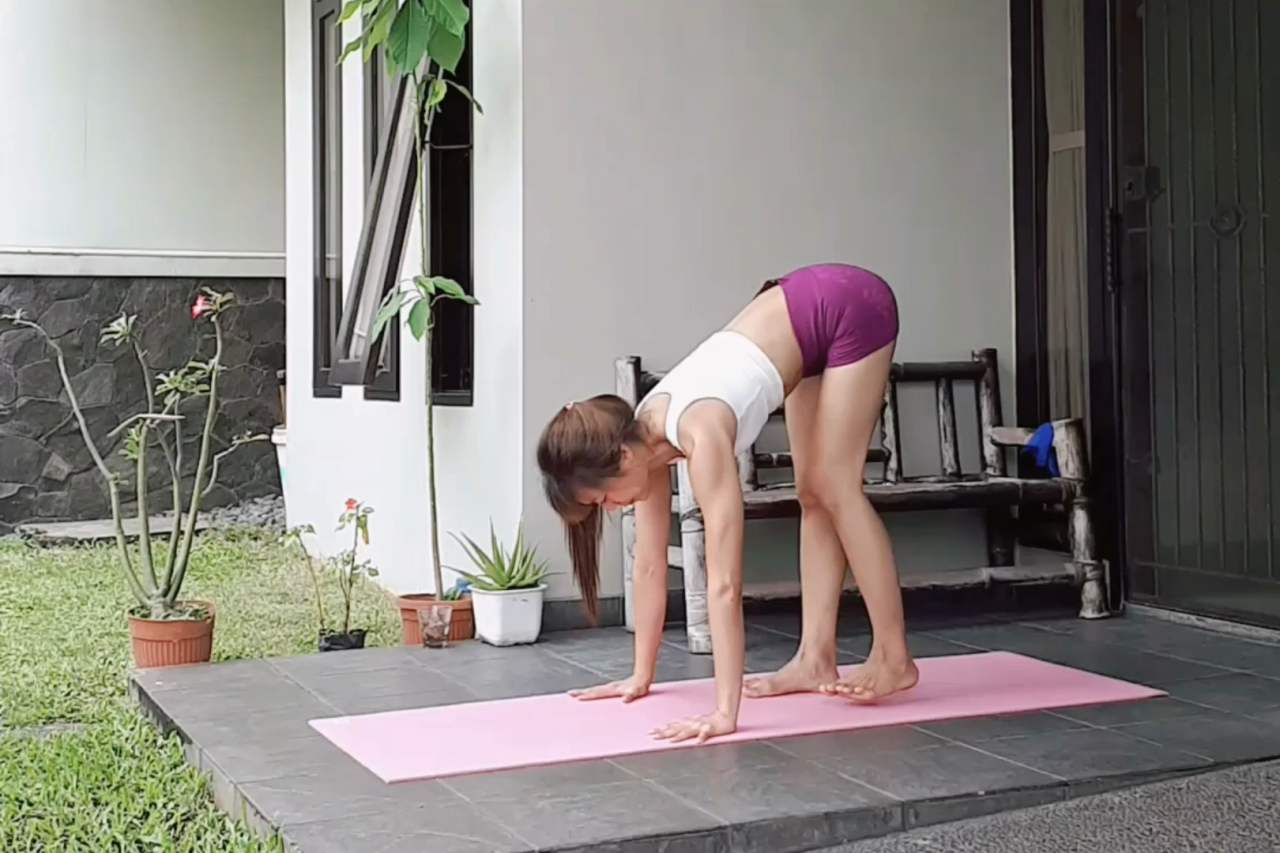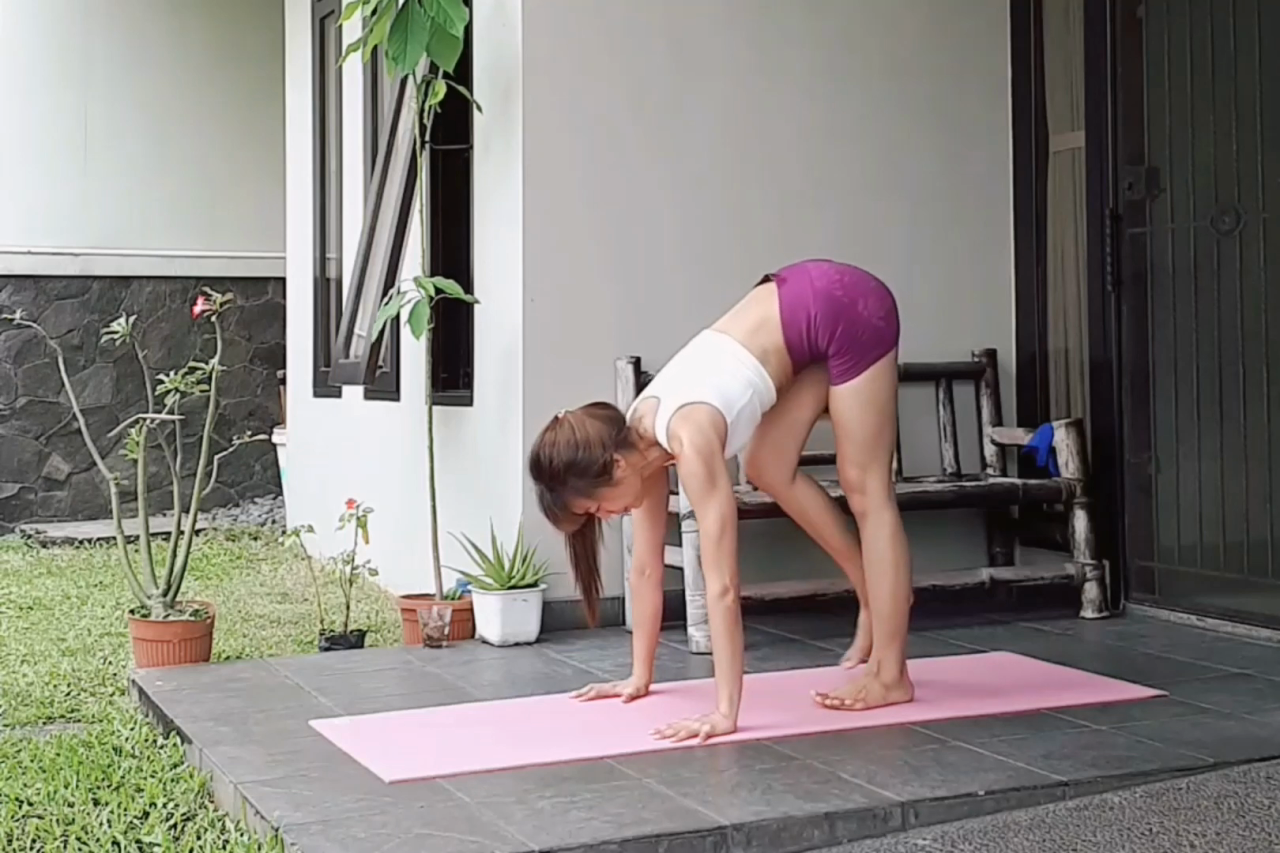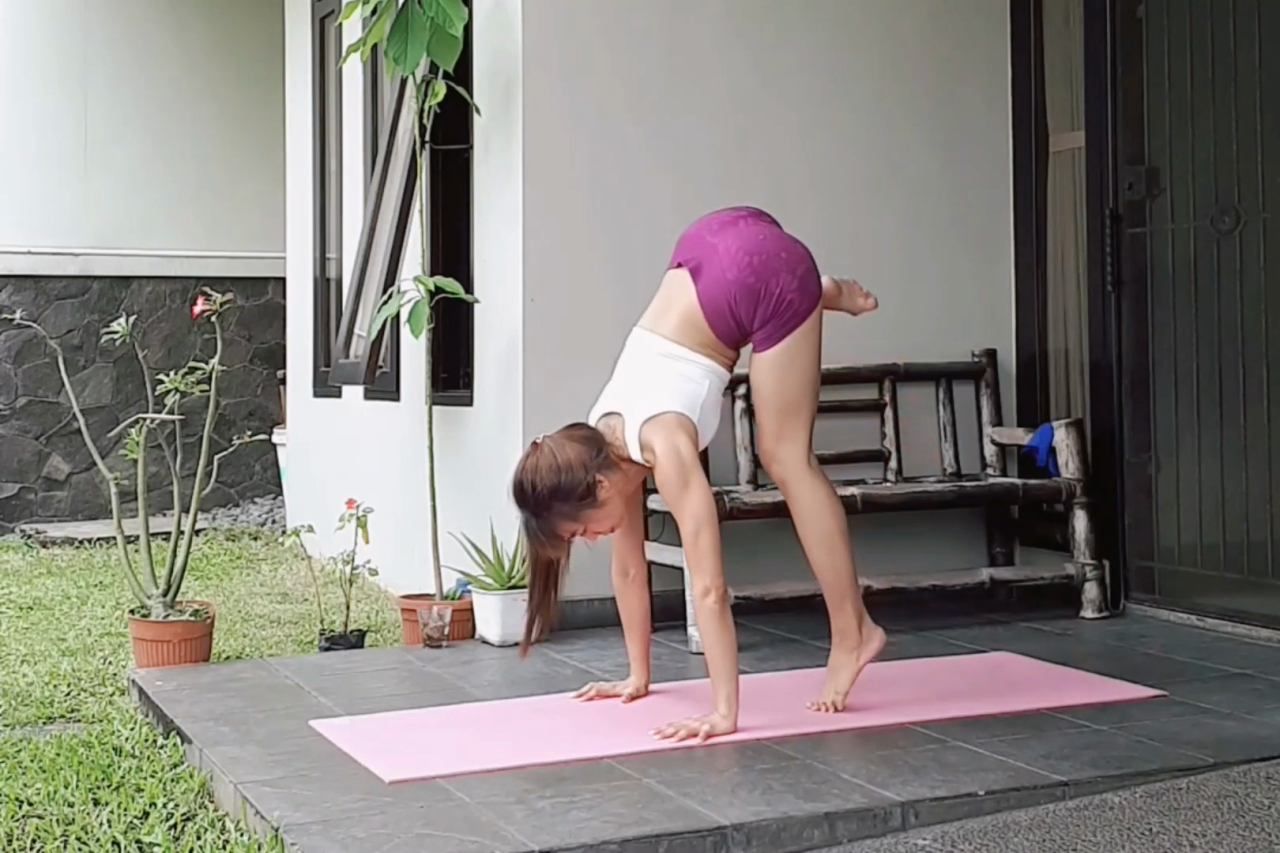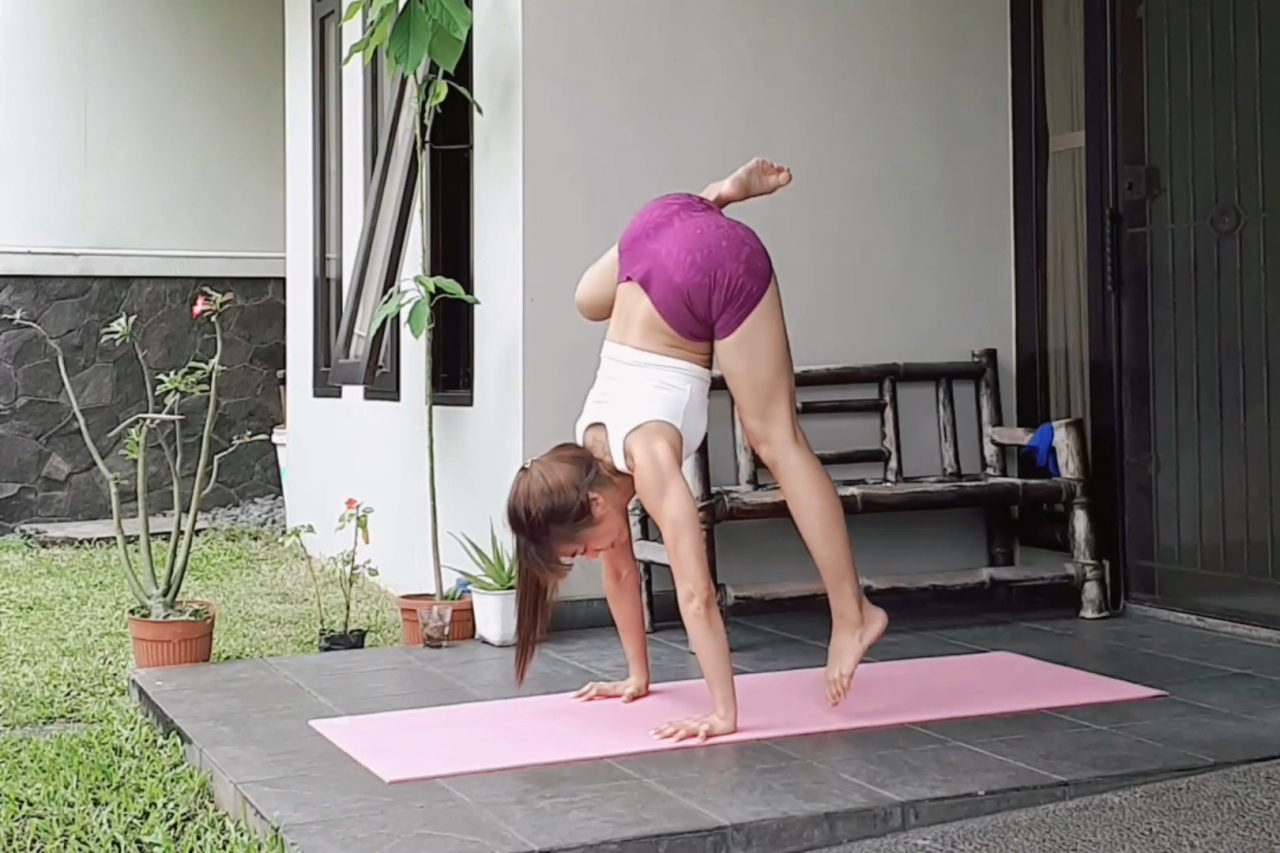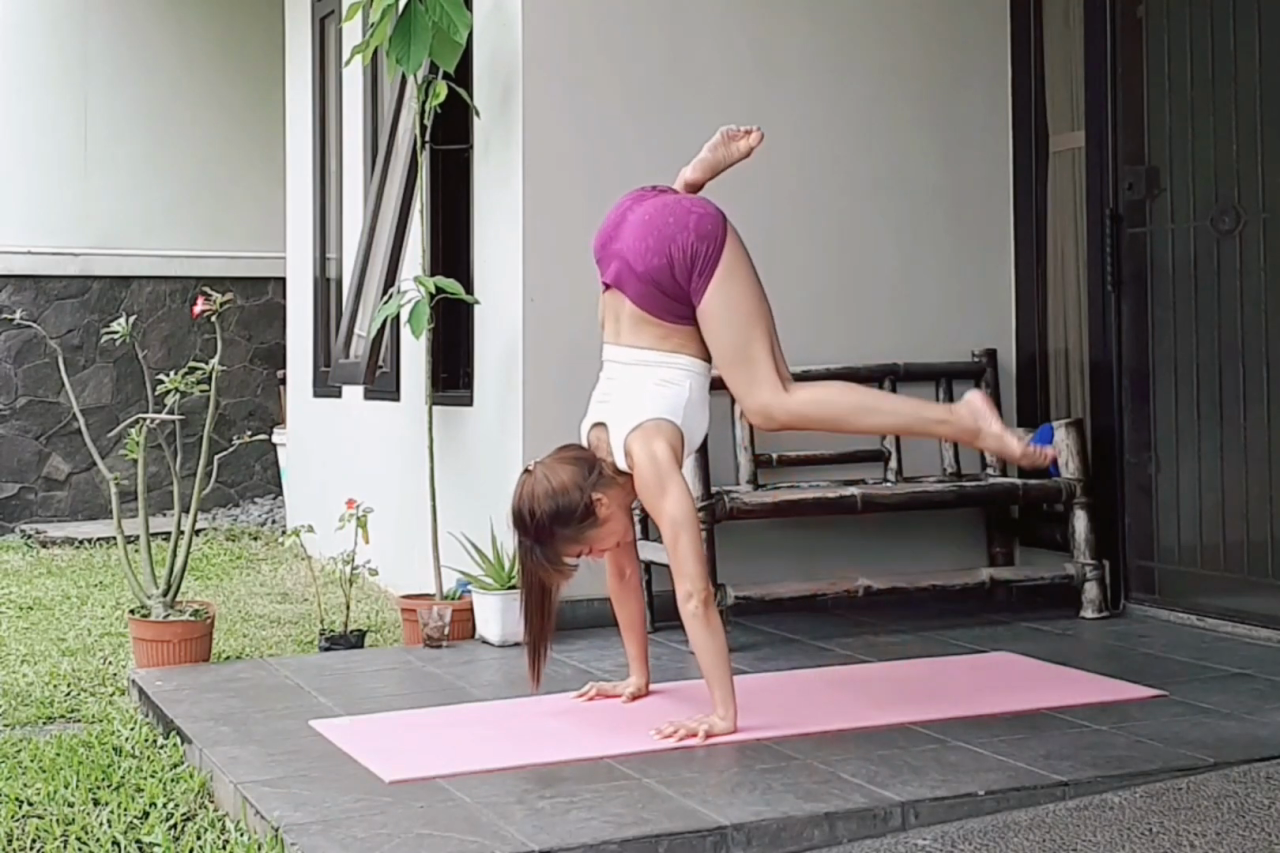
dt=0.7s
person 1, frame 1
left shoulder: (697, 432)
right shoulder: (646, 431)
left elbow: (723, 581)
right elbow: (649, 565)
left wrist: (725, 711)
right wrist: (640, 676)
left hip: (852, 307)
right hip: (807, 315)
left knee: (835, 485)
right knee: (812, 494)
left ankle: (894, 660)
right ankle: (816, 660)
person 1, frame 2
left shoulder: (688, 436)
right shoulder: (638, 437)
left elbow: (721, 585)
right elbow: (646, 567)
left wrist: (725, 712)
right wrist: (640, 676)
left hip: (849, 308)
right hip: (807, 304)
left knee: (865, 489)
right knee: (769, 472)
left ankle: (889, 673)
right ankle: (875, 596)
person 1, frame 3
left shoulder: (660, 443)
right shoulder: (604, 444)
left elbow: (708, 587)
right elbow: (628, 568)
left wrist: (725, 712)
right wrist: (638, 676)
left hip: (764, 267)
left knee: (786, 460)
left ankle: (853, 633)
right ankle: (817, 292)
person 1, frame 4
left shoulder: (645, 456)
right shoulder: (592, 457)
left elbow: (696, 594)
right elbow: (621, 572)
left wrist: (722, 713)
right wrist: (637, 676)
left hip: (716, 262)
left knee: (776, 442)
left ankle: (851, 615)
person 1, frame 5
left shoulder: (645, 456)
right shoulder: (598, 454)
left elbow: (694, 593)
right elbow: (622, 571)
left wrist: (723, 712)
right wrist: (637, 676)
left ankle: (959, 421)
